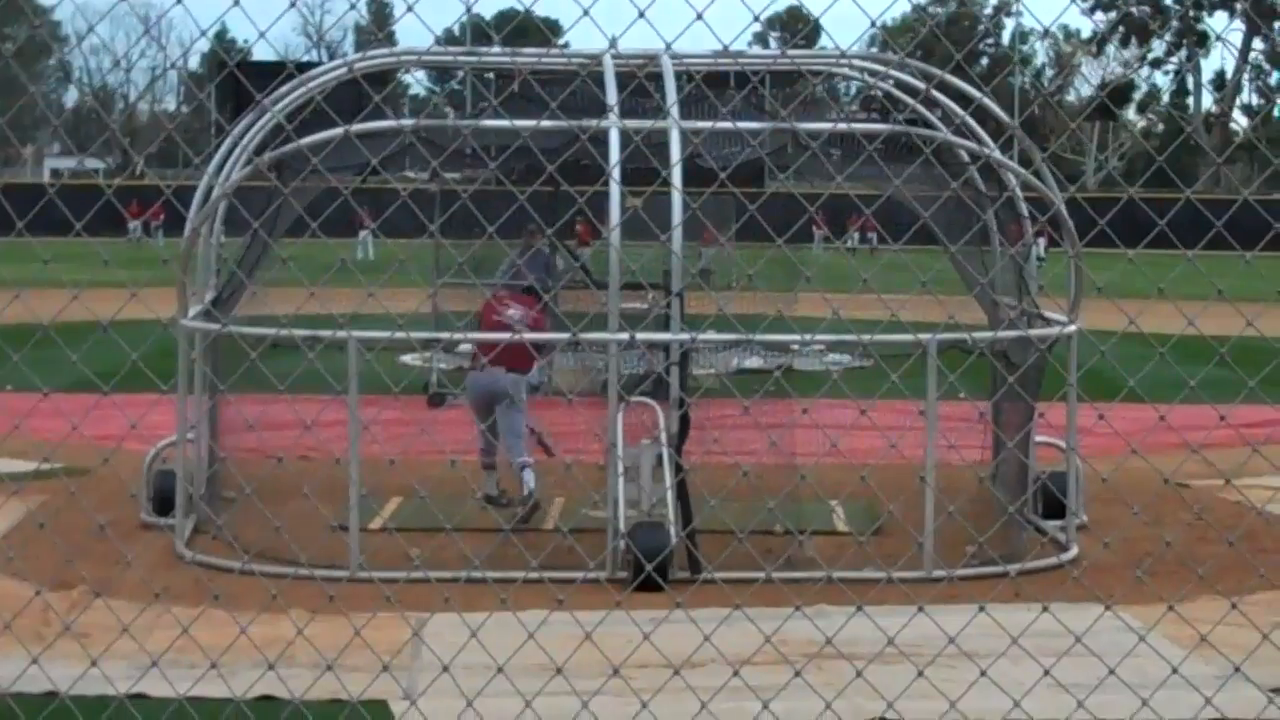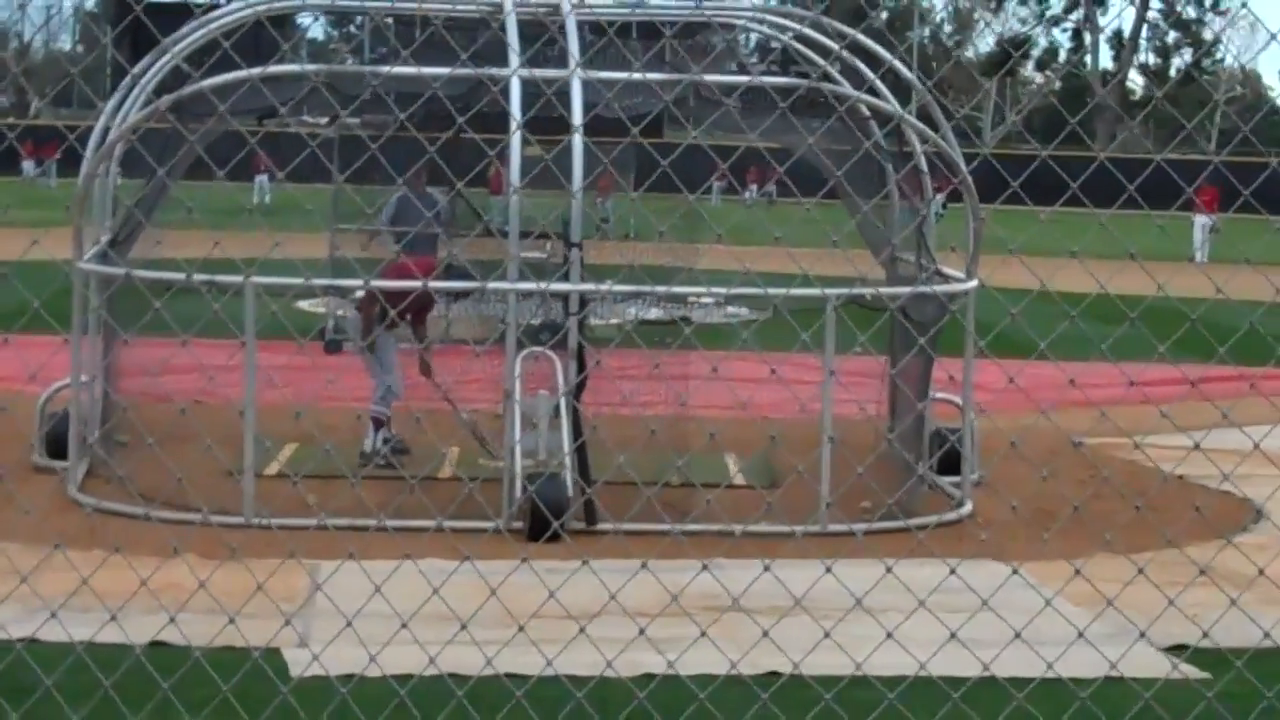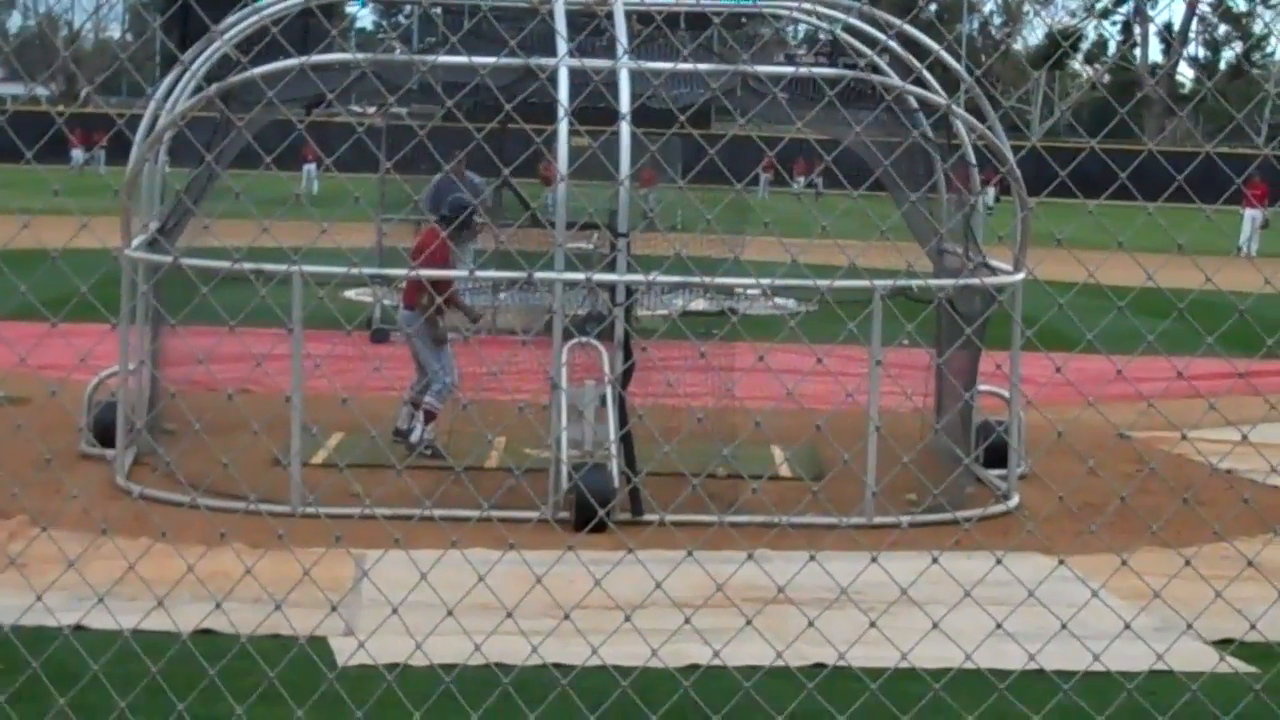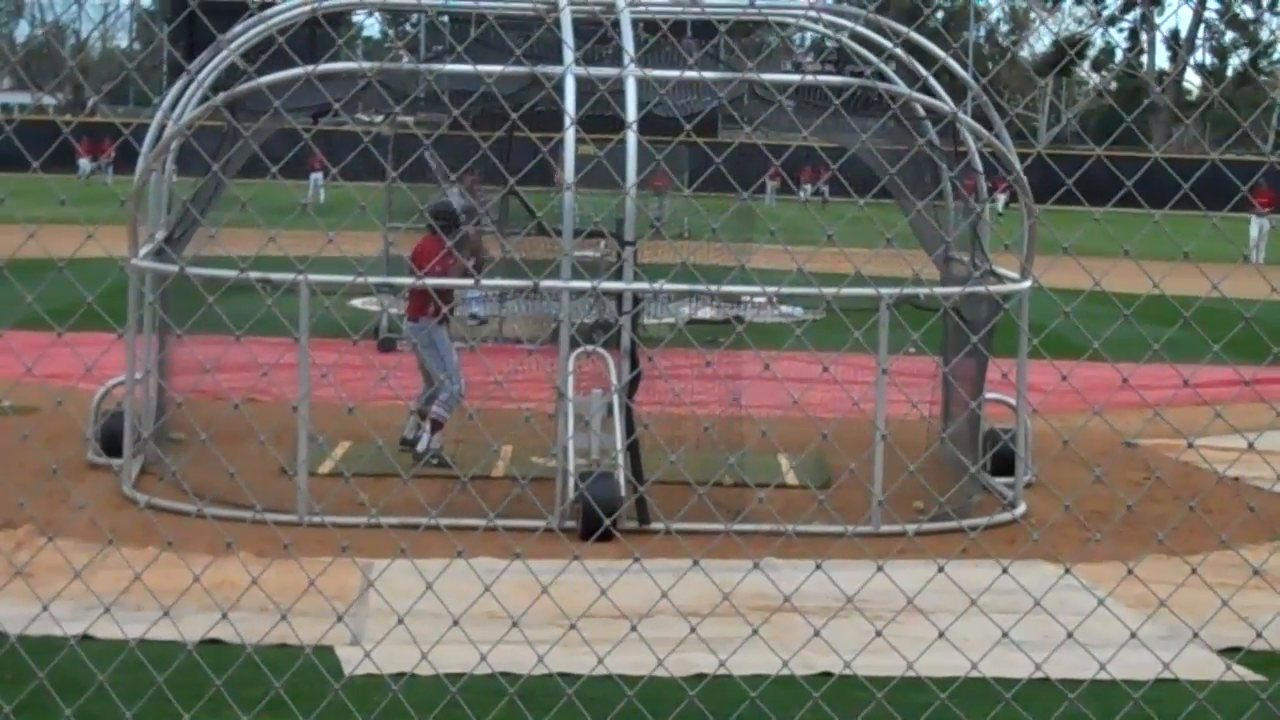
dt=1s
person 1, frame 1
left shoulder: (495, 300)
right shoulder: (539, 319)
right elbow: (533, 362)
right wrist: (522, 391)
left hip: (479, 376)
right hip: (512, 379)
left knee: (488, 435)
right knee: (516, 443)
left ankle: (491, 490)
right ankle: (529, 493)
person 1, frame 2
left shoulder: (429, 287)
right shoulder: (419, 268)
left elbow: (418, 319)
right elbow: (374, 291)
left wrist: (423, 355)
right wrist: (368, 330)
left hip: (383, 328)
right hip: (370, 320)
left knee: (392, 381)
right knee: (389, 385)
left ankle: (386, 438)
right ankle: (371, 450)
person 1, frame 3
left shoulder: (440, 240)
right shoulder: (435, 243)
left elbow: (444, 286)
right elbow: (422, 288)
left wrist: (468, 310)
right wrist: (435, 327)
left hip: (416, 316)
right hip: (421, 318)
left knee: (428, 375)
right knee: (446, 379)
left ankle: (404, 427)
right ankle: (419, 438)
person 1, frame 4
left shoulder: (440, 247)
right shoulder: (430, 248)
left elbow: (464, 277)
right elbow: (444, 282)
left wrist: (476, 257)
right wrist: (463, 252)
left hip: (428, 323)
right hip: (427, 325)
left knee: (436, 384)
right knee: (454, 388)
left ankle: (412, 435)
right ankle: (426, 448)
